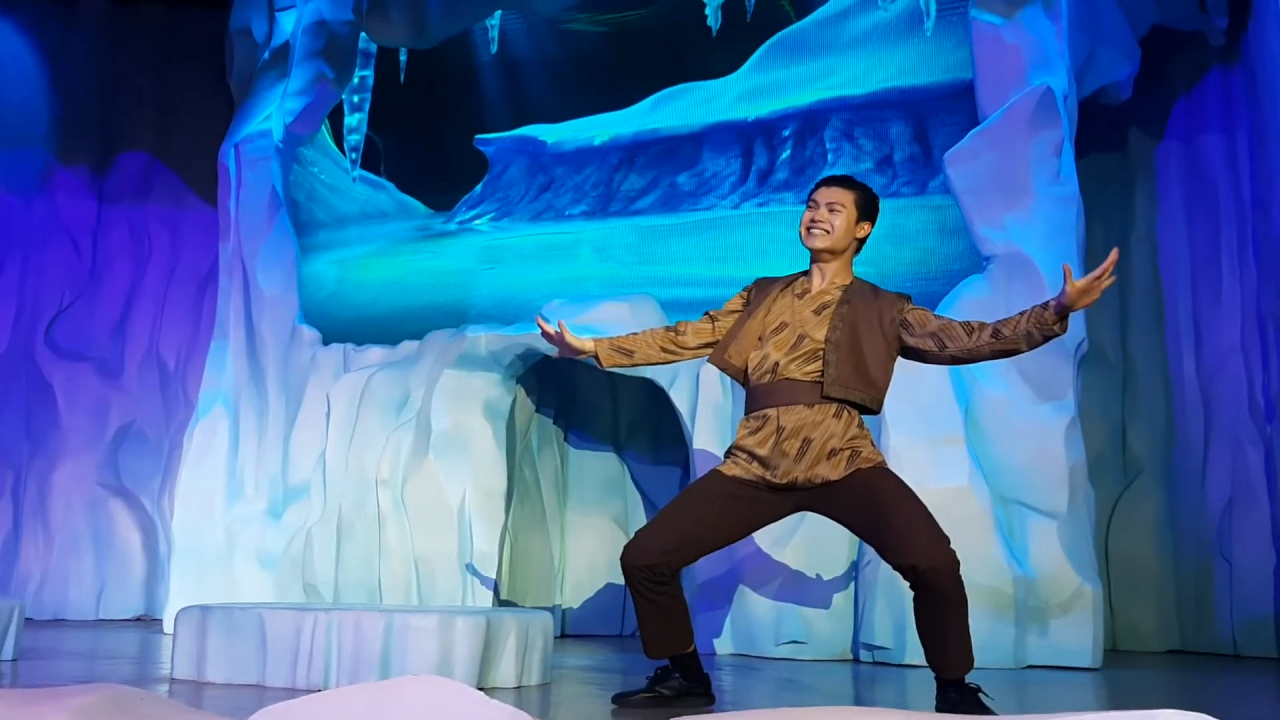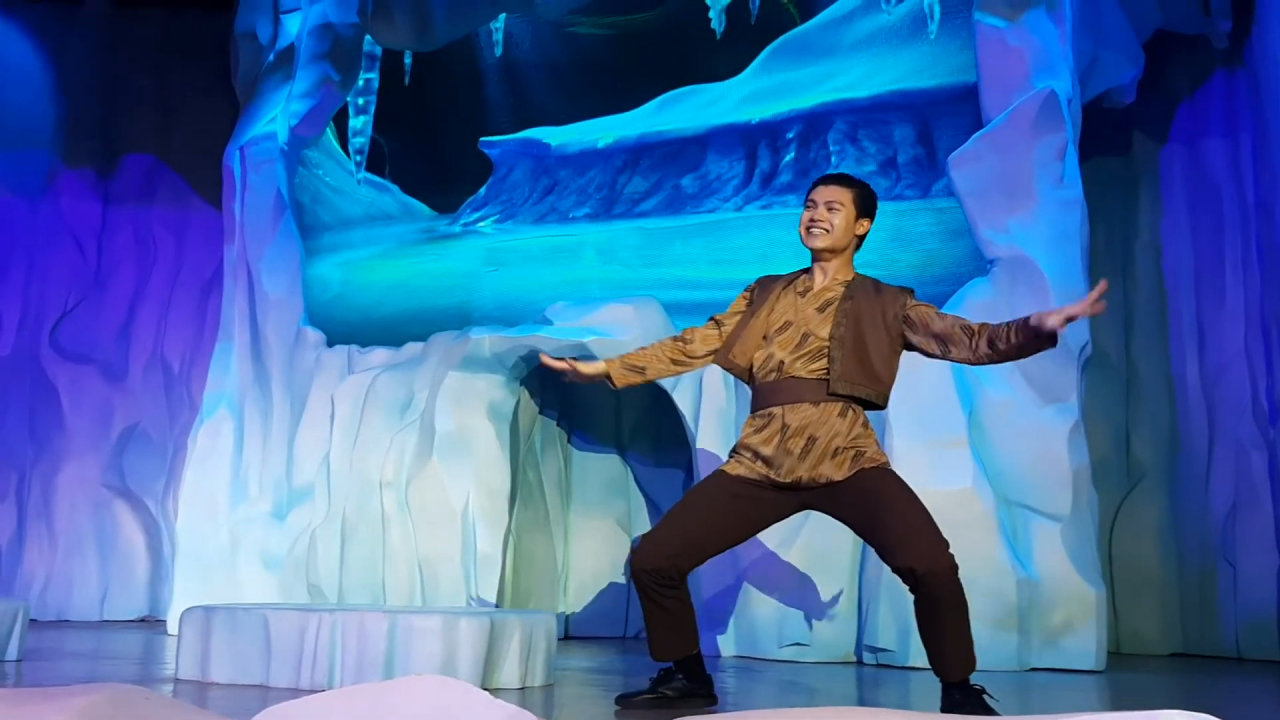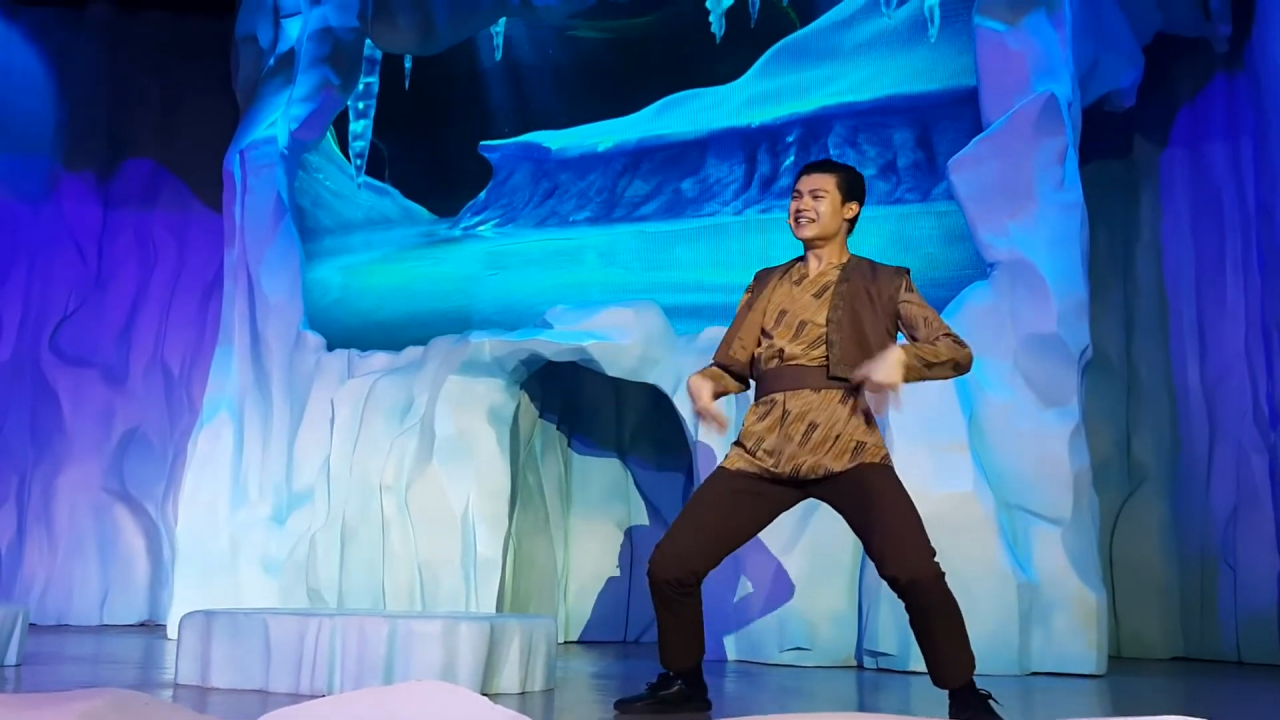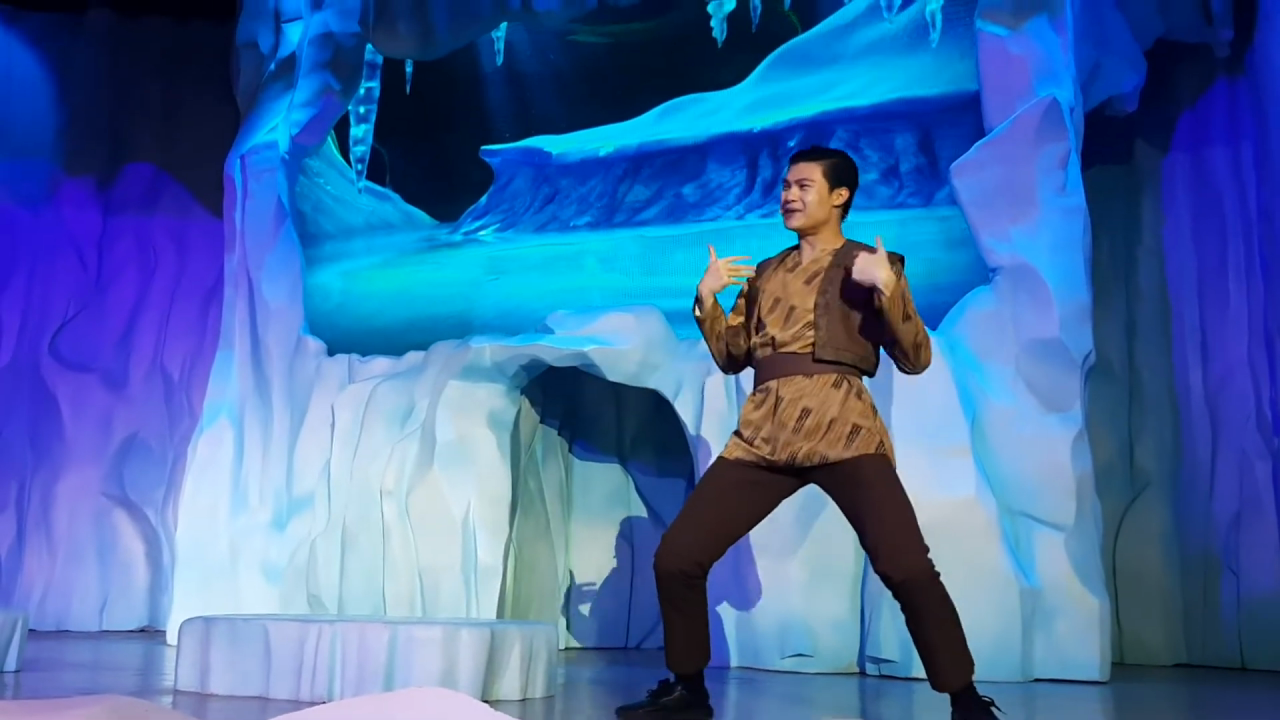
dt=0.3s
person 1, frame 1
left shoulder: (883, 310)
right shoulder: (762, 296)
left elbow: (965, 340)
right elbow: (686, 338)
left wrist: (1057, 310)
right wrist: (591, 347)
left hip: (842, 460)
right hip: (754, 463)
left knee: (934, 563)
right knee: (644, 557)
person 1, frame 2
left shoulder: (886, 304)
right shoulder: (766, 293)
left elbow: (970, 340)
right elbow: (695, 345)
left wrist: (1039, 327)
right wrist: (603, 367)
left hip: (846, 457)
right hip: (761, 461)
left knee: (930, 566)
right knee: (653, 559)
person 1, frame 3
left shoulder: (884, 283)
right shoulder: (767, 283)
left elbow: (955, 350)
right elbow: (734, 366)
left wrist: (902, 358)
right wrist: (701, 381)
left hip: (846, 446)
right hip: (762, 450)
left knee: (916, 572)
right knee: (669, 566)
person 1, frame 4
left shoulder: (872, 264)
right shoulder: (766, 271)
left elbow: (915, 359)
right elbow: (731, 357)
left wrist: (888, 288)
right wrist: (707, 298)
left hip: (843, 430)
right hip: (763, 435)
left knee: (908, 568)
right knee: (676, 558)
